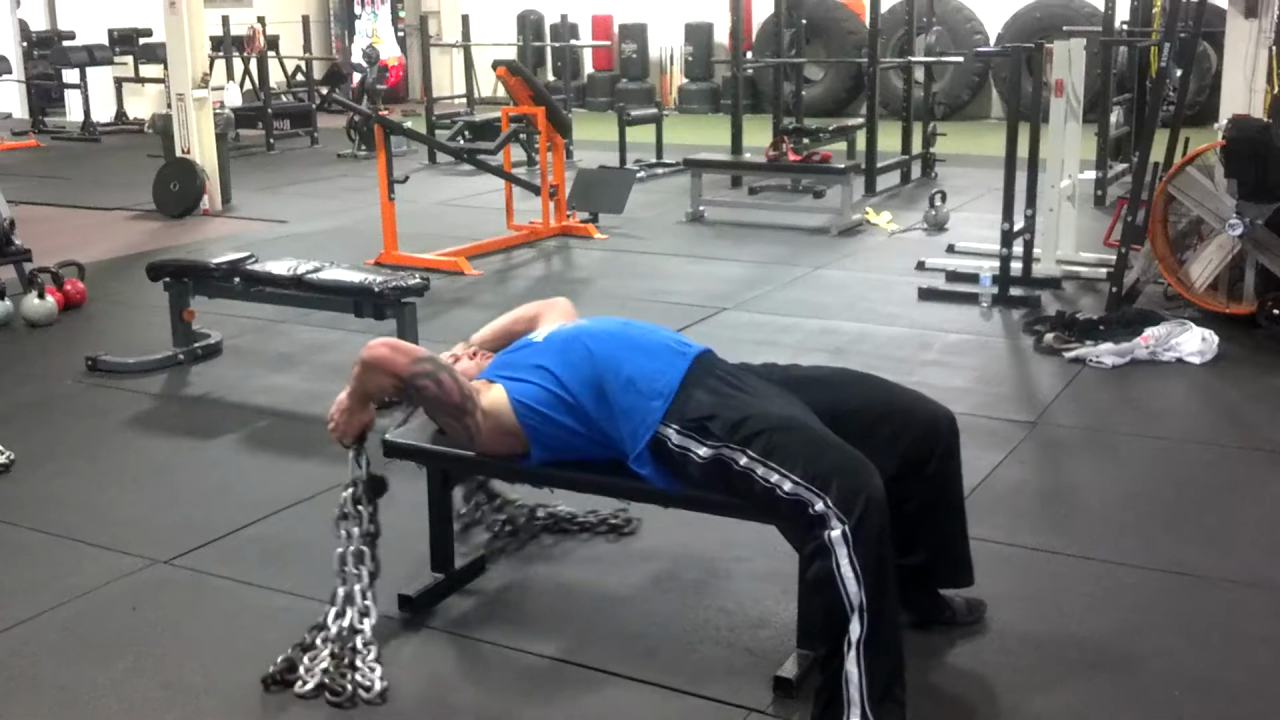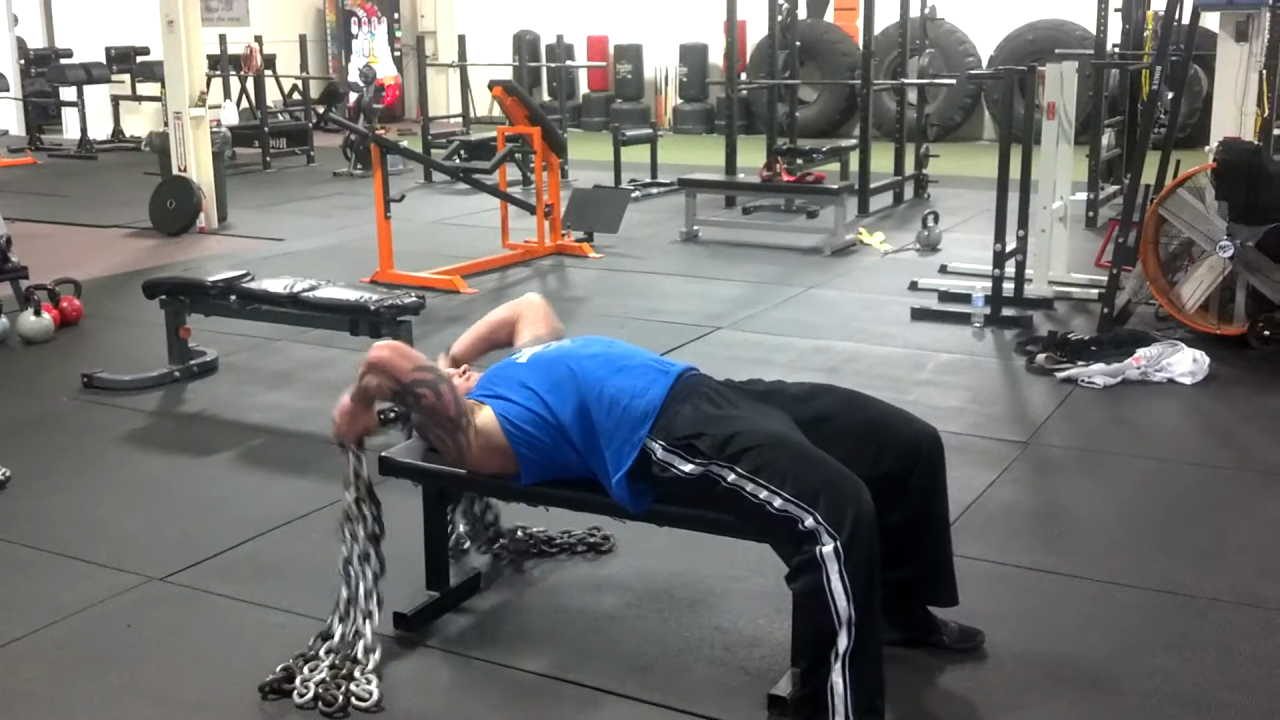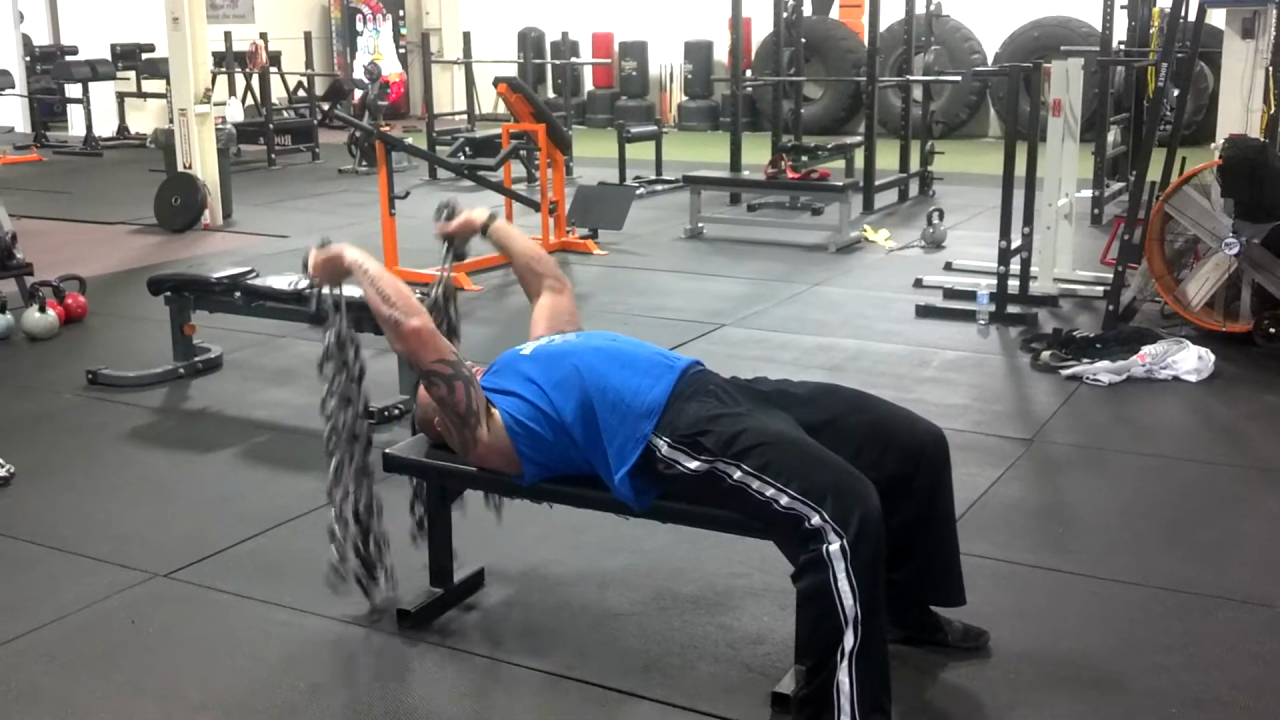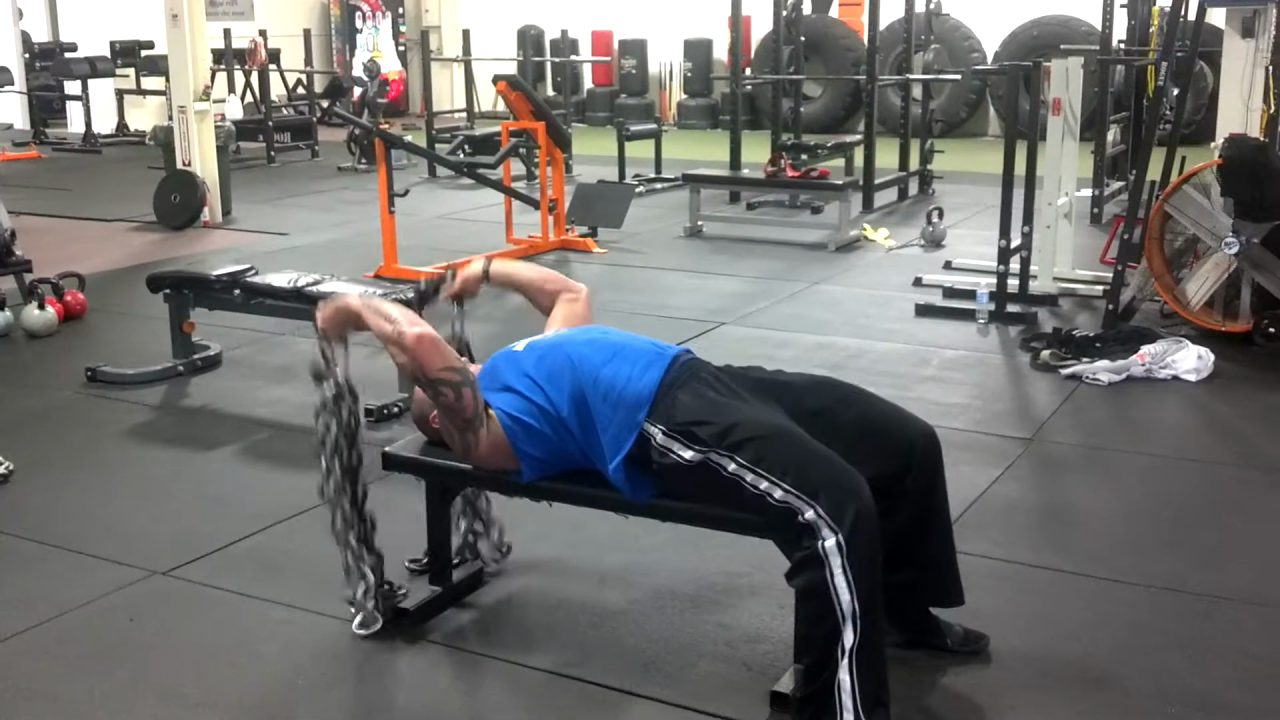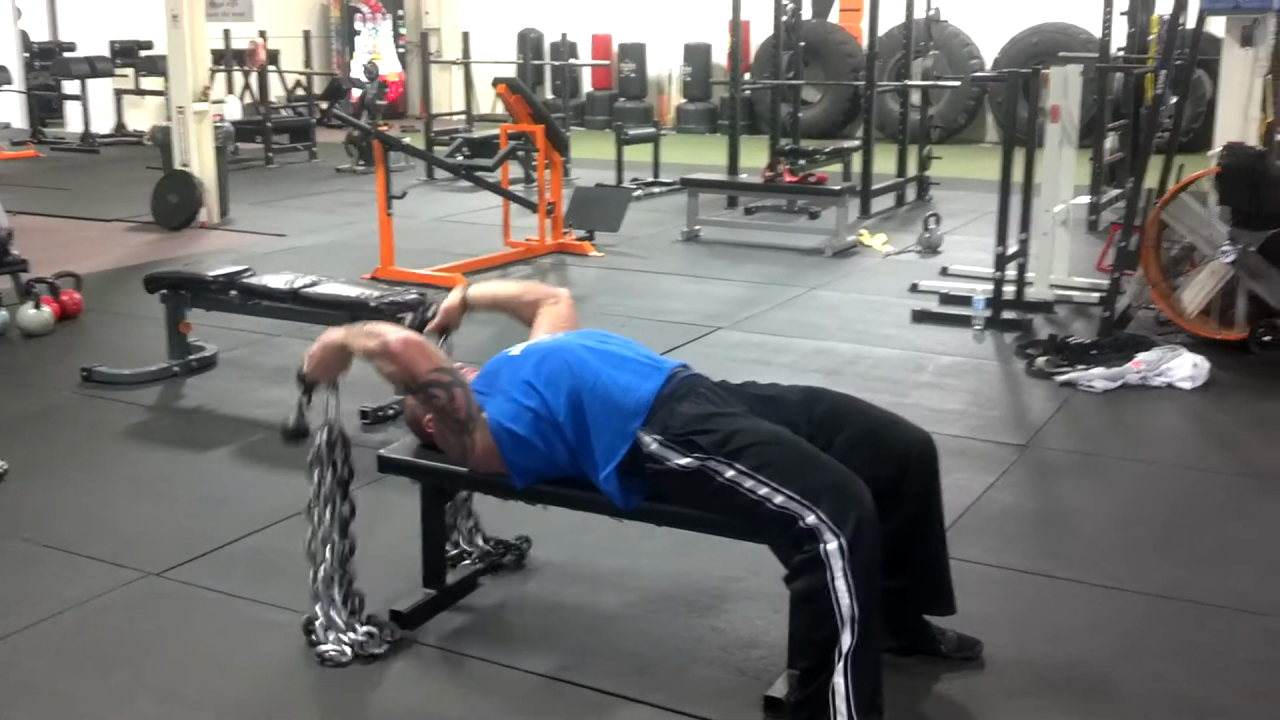
dt=1s
person 1, frame 1
left shoulder: (530, 359)
right shoulder: (486, 412)
left elbow: (557, 306)
right elbow: (386, 354)
left wrist: (479, 336)
right wrist: (356, 401)
left hip: (725, 375)
right hip: (684, 419)
left knee: (924, 428)
right knee: (848, 497)
left ankle: (912, 590)
person 1, frame 2
left shoulder: (523, 372)
right shoulder: (476, 432)
left elbow: (532, 302)
right elbow: (390, 358)
left wrist: (453, 351)
right wrist: (359, 406)
left hip: (708, 392)
right hip: (670, 435)
left knee: (910, 446)
right knee: (837, 513)
left ankle: (898, 609)
person 1, frame 3
left shoulder: (527, 365)
right shoulder: (483, 430)
left elbow: (551, 285)
right elbow: (415, 330)
left wrist: (487, 222)
right wrist: (352, 258)
left hip: (712, 389)
right hip: (673, 433)
left knee: (915, 446)
right knee: (843, 513)
left ankle: (904, 610)
person 1, frame 4
left shoulder: (526, 372)
right shoulder: (479, 428)
left elbow: (572, 292)
right elbow: (419, 342)
left wrist: (486, 269)
right wrist: (353, 307)
left hip: (707, 380)
right hip: (666, 422)
left knee: (908, 444)
right knee: (837, 510)
left ankle: (903, 611)
person 1, frame 5
left shoulder: (518, 373)
right shoulder: (473, 434)
left elbow: (556, 300)
right elbow: (404, 350)
left wrist: (466, 296)
right wrist: (340, 339)
left hip: (698, 394)
right hip: (658, 435)
left knee: (904, 451)
right knee: (836, 515)
left ankle: (899, 617)
